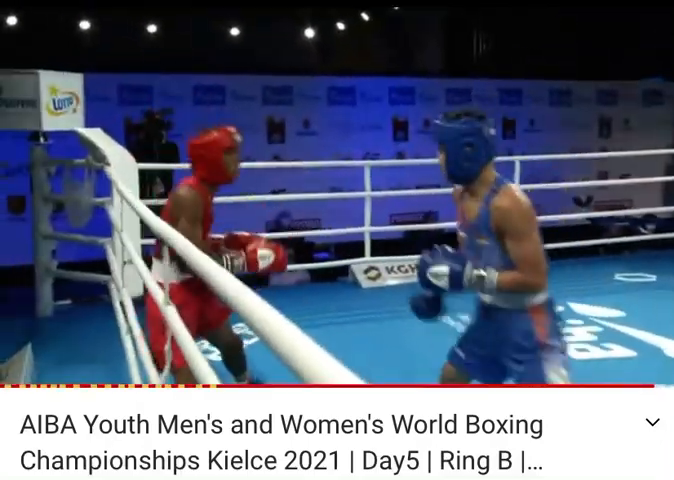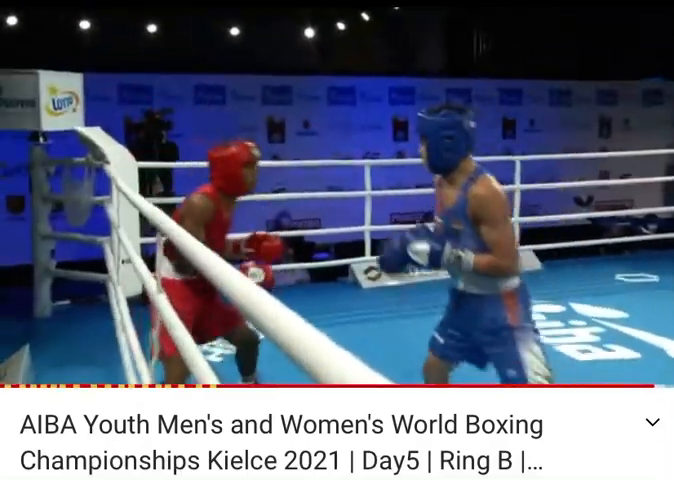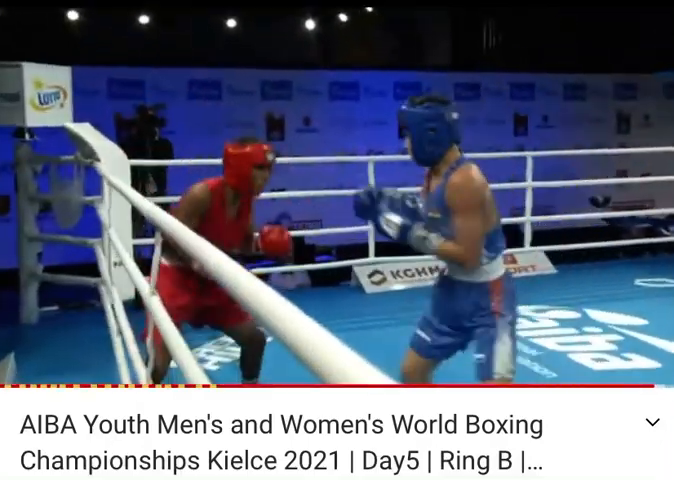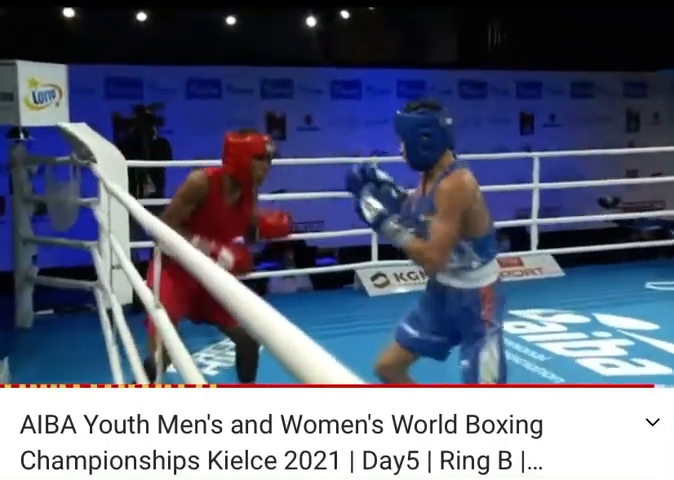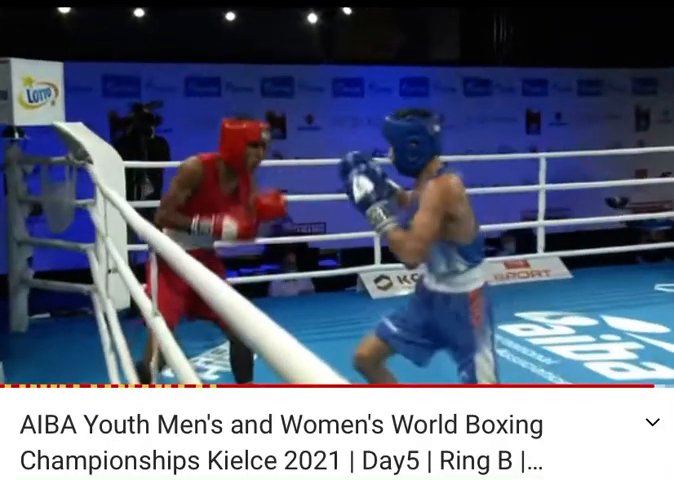
dt=0.1s
person 1, frame 1
left shoulder: (508, 203)
right shoulder: (461, 194)
left elbow: (535, 280)
left wrist: (466, 276)
right wrist: (443, 275)
left hip: (529, 321)
right hip: (490, 314)
right knee: (450, 382)
person 1, frame 2
left shoulder: (484, 192)
right shoulder: (443, 182)
left elbow: (507, 264)
left wrist: (444, 255)
right wrist: (412, 244)
left hip: (500, 306)
right hip: (463, 301)
right knee: (432, 374)
person 1, frame 3
left shoulder: (465, 180)
right shoulder: (435, 173)
left elbow: (468, 256)
left wrist: (411, 232)
right wrist: (393, 203)
left hip: (486, 295)
right hip: (451, 289)
right knee: (411, 374)
person 1, frame 4
left shoulder: (456, 185)
right shoulder: (432, 176)
left elbow: (432, 259)
left wrist: (385, 223)
right wrist: (388, 189)
left hip: (476, 301)
right hip: (441, 293)
right knee: (388, 367)
person 1, frame 5
left shoulder: (443, 188)
right shoulder: (411, 176)
left elbow: (411, 253)
right elbow: (409, 203)
left wrist: (371, 204)
right wrist: (378, 184)
left hip: (464, 303)
right hip: (429, 297)
right knee: (364, 358)
person 2, frame 1
left shoulder: (204, 189)
right shoulder: (188, 196)
left wrist: (232, 242)
right wrist: (247, 259)
left hip: (192, 285)
right hip: (171, 290)
left knee: (230, 342)
right knee: (186, 383)
left ankle: (245, 386)
person 2, frame 2
left shoulder: (226, 200)
right shoulder: (202, 203)
right elbow: (188, 260)
left wrist: (248, 246)
right wrist: (243, 274)
left hip: (200, 286)
right hip: (175, 287)
left knee: (248, 340)
right knee: (176, 381)
person 2, frame 3
left shoulder: (247, 199)
right shoulder: (204, 194)
left elbow: (242, 245)
right elbow: (170, 242)
left wrist: (265, 241)
left hip: (210, 278)
right hip: (175, 276)
left knee: (255, 337)
right knee: (161, 363)
person 2, frame 4
left shoulder: (248, 190)
right shoulder: (201, 182)
left elbow: (248, 232)
right elbow: (166, 229)
left wrist: (266, 227)
right wrist: (213, 252)
right hip: (173, 269)
left knee: (247, 336)
right knee: (161, 356)
person 2, frame 5
left shoulder: (243, 177)
right shoulder: (195, 168)
left elbow: (244, 225)
right elbow: (163, 216)
left wrist: (264, 211)
right wrist: (215, 225)
left hip: (203, 261)
right hip: (170, 261)
left knee: (240, 333)
right knee: (161, 348)
